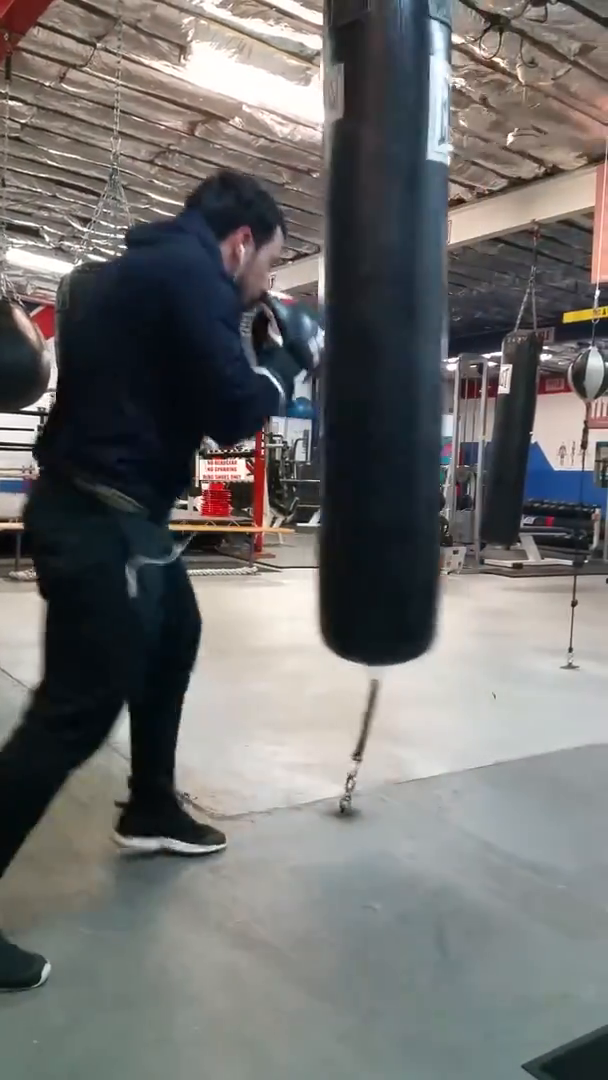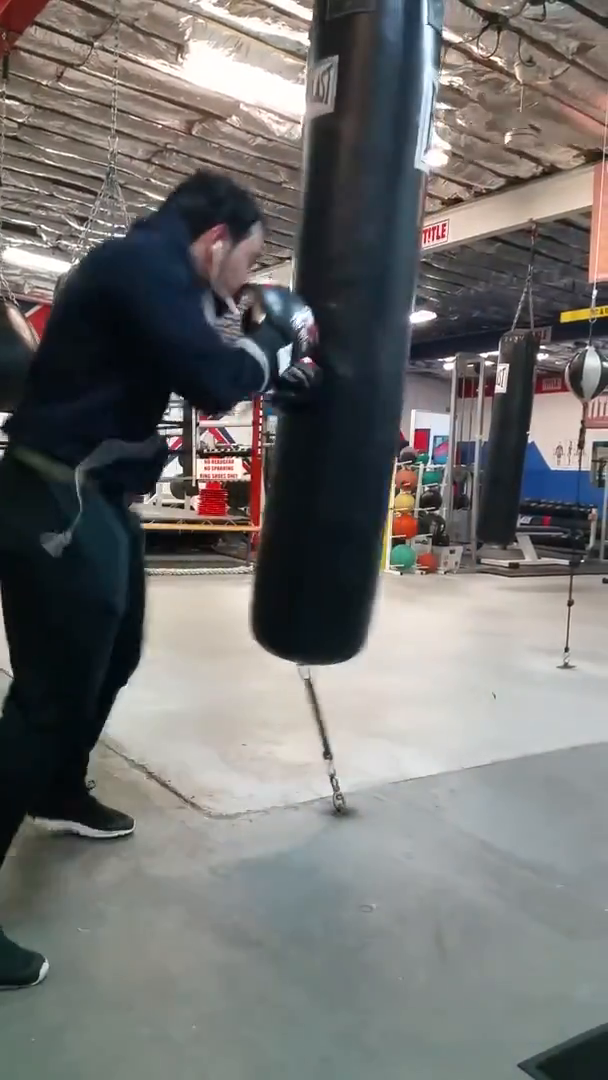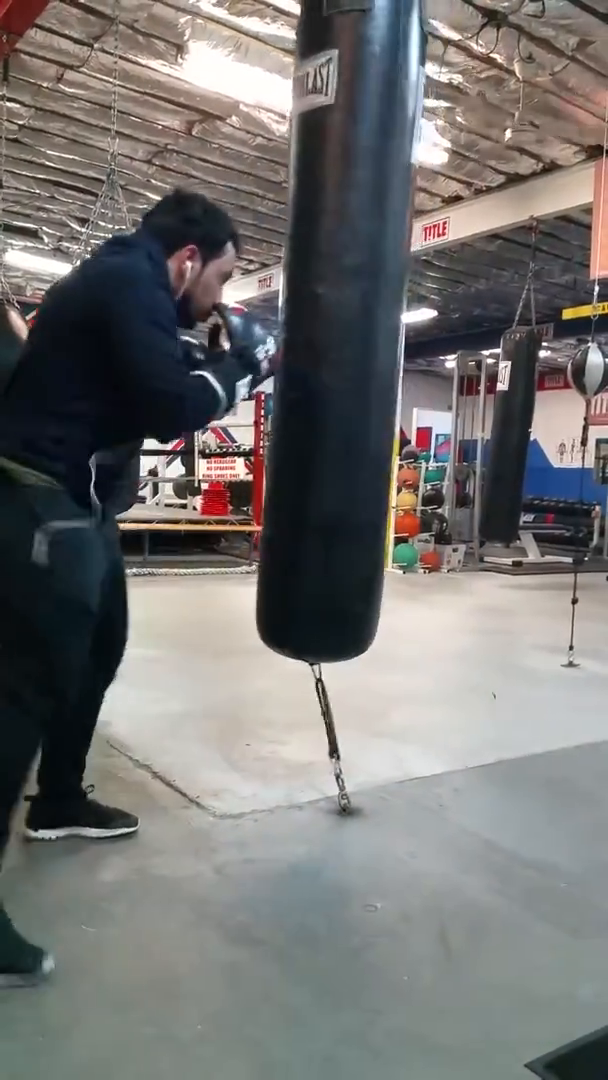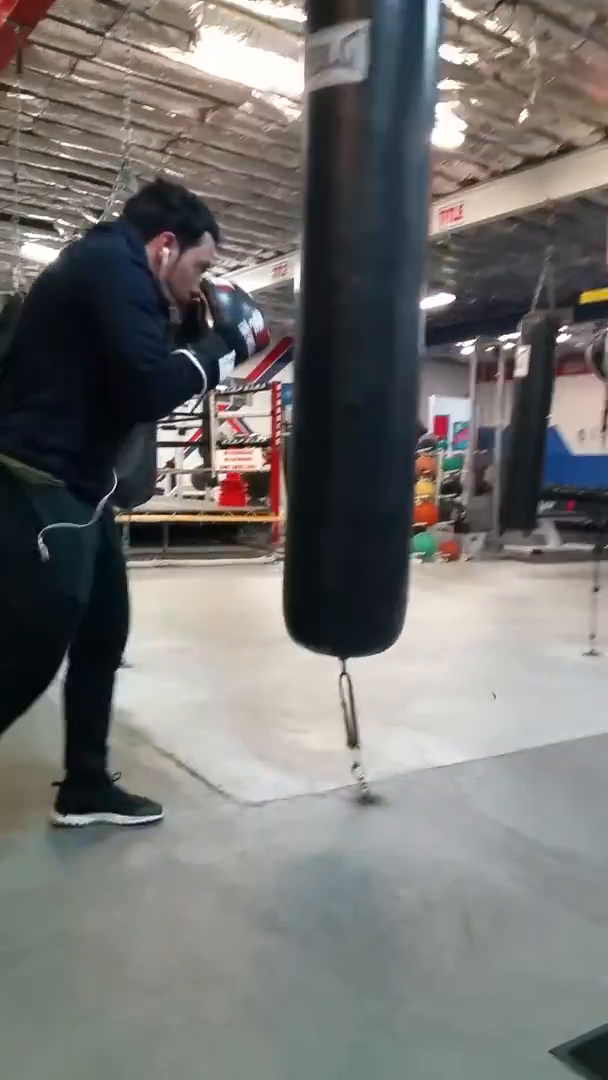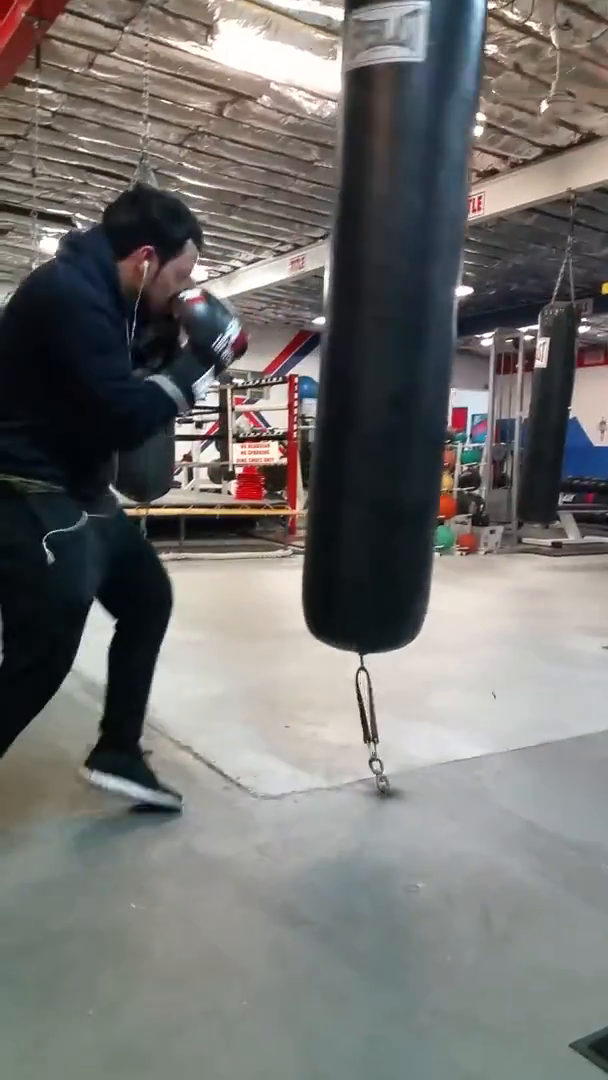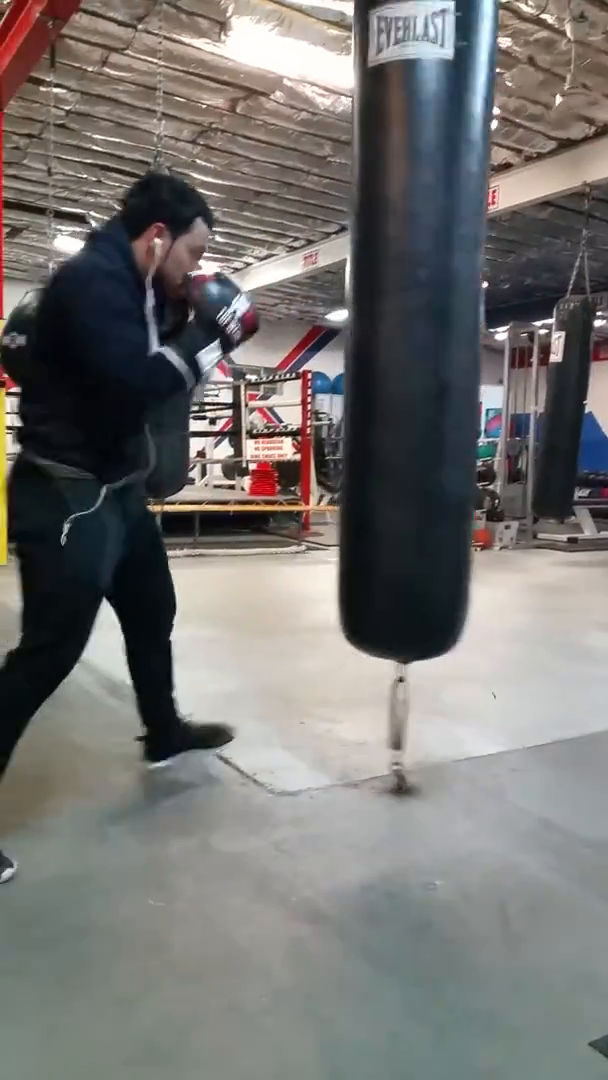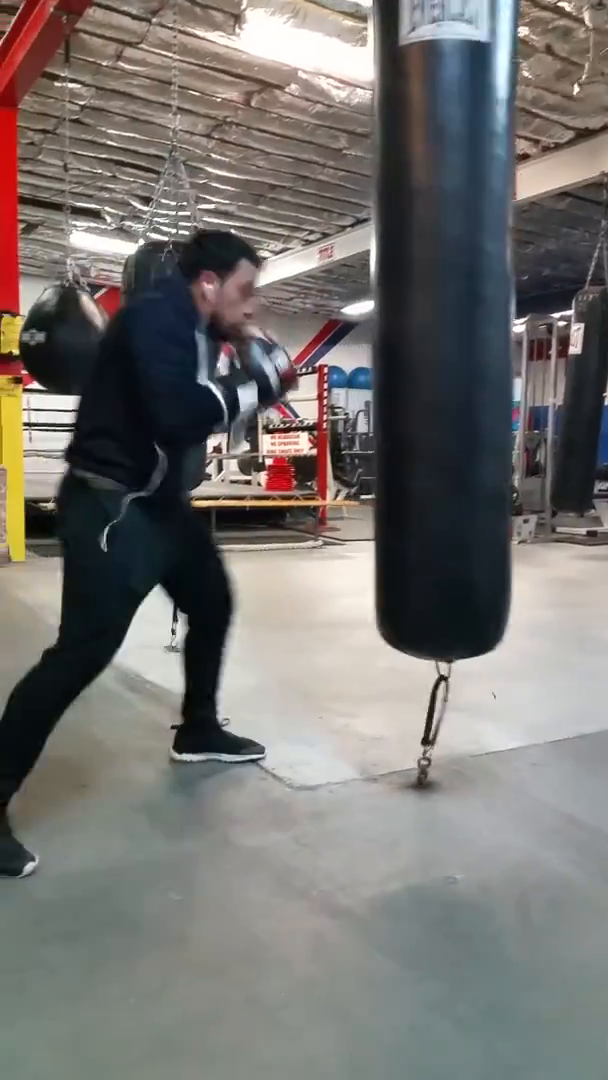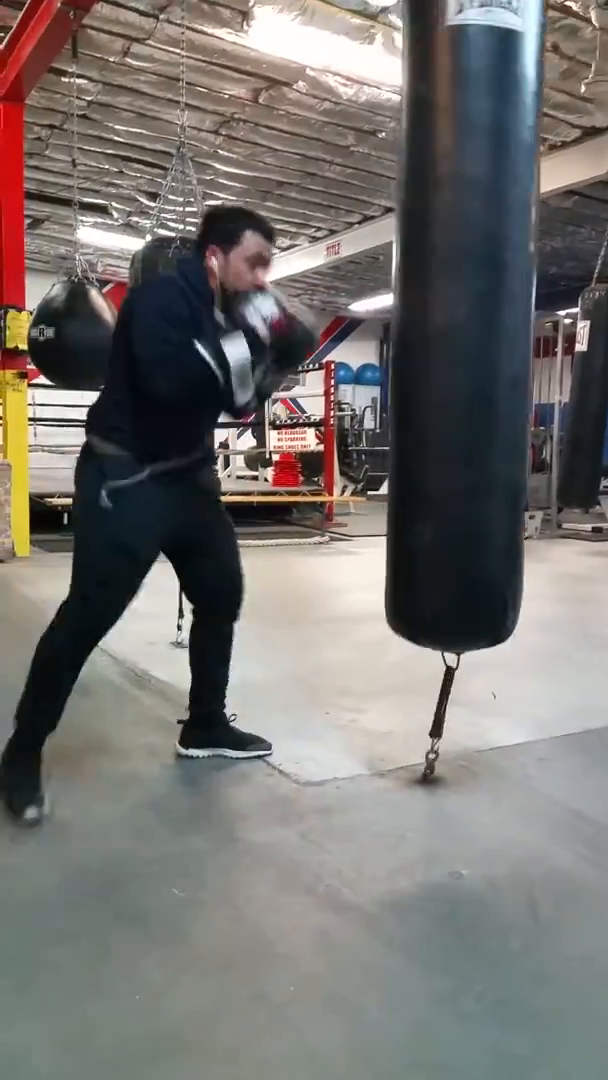
dt=0.2s
person 1, frame 1
left shoulder: (136, 269)
right shoulder: (194, 275)
right elbow: (236, 412)
left wrist: (255, 348)
right wrist: (286, 357)
left hip: (106, 507)
right hip: (100, 518)
left knee: (172, 643)
right knee: (76, 710)
left ankle: (151, 809)
person 1, frame 2
left shoulder: (153, 270)
right shoulder: (145, 264)
left elbow: (190, 368)
right elbow: (213, 381)
left wrist: (283, 368)
right wrist: (276, 334)
left hip: (96, 498)
left knee: (112, 656)
person 1, frame 3
left shoulder: (125, 282)
right shoulder: (128, 282)
left elbow: (151, 387)
right elbow: (170, 408)
left wrist: (219, 360)
right wrist: (239, 363)
left hip: (75, 504)
left knee: (97, 649)
person 1, frame 4
left shoulder: (110, 269)
right shoulder: (111, 268)
left elbow: (134, 375)
right elbow: (153, 386)
left wrist: (218, 338)
right wrist: (226, 343)
left hip: (74, 496)
left knee: (102, 638)
left ankle: (85, 785)
person 1, frame 5
left shoulder: (99, 288)
right shoulder: (69, 293)
left elbow: (115, 385)
right elbow: (126, 415)
left wrist: (179, 341)
right wrist: (198, 359)
left hip: (79, 496)
left knee: (150, 600)
left ankle: (118, 753)
person 1, frame 6
left shoulder: (131, 283)
right shoulder: (93, 279)
left elbow: (143, 366)
right elbow: (132, 386)
left wrist: (198, 324)
right wrist: (206, 335)
left hip: (113, 487)
right hip: (67, 493)
left knee: (152, 606)
left ankle: (164, 731)
person 1, frame 7
left shoulder: (193, 332)
right shoulder: (156, 317)
left elbow: (194, 415)
right elbow: (174, 412)
left wrist: (254, 381)
right wrist: (251, 380)
left hip: (161, 502)
right hip: (111, 504)
left knee: (213, 606)
right knee: (81, 651)
left ankle: (198, 731)
person 1, frame 8
left shoulder: (229, 314)
right shoulder: (163, 295)
left elbow: (231, 403)
right elbow: (167, 380)
left wrist: (273, 357)
right wrist: (248, 338)
left hip: (187, 475)
right hip: (124, 473)
left knee: (221, 594)
right knee: (89, 611)
left ankle: (204, 726)
